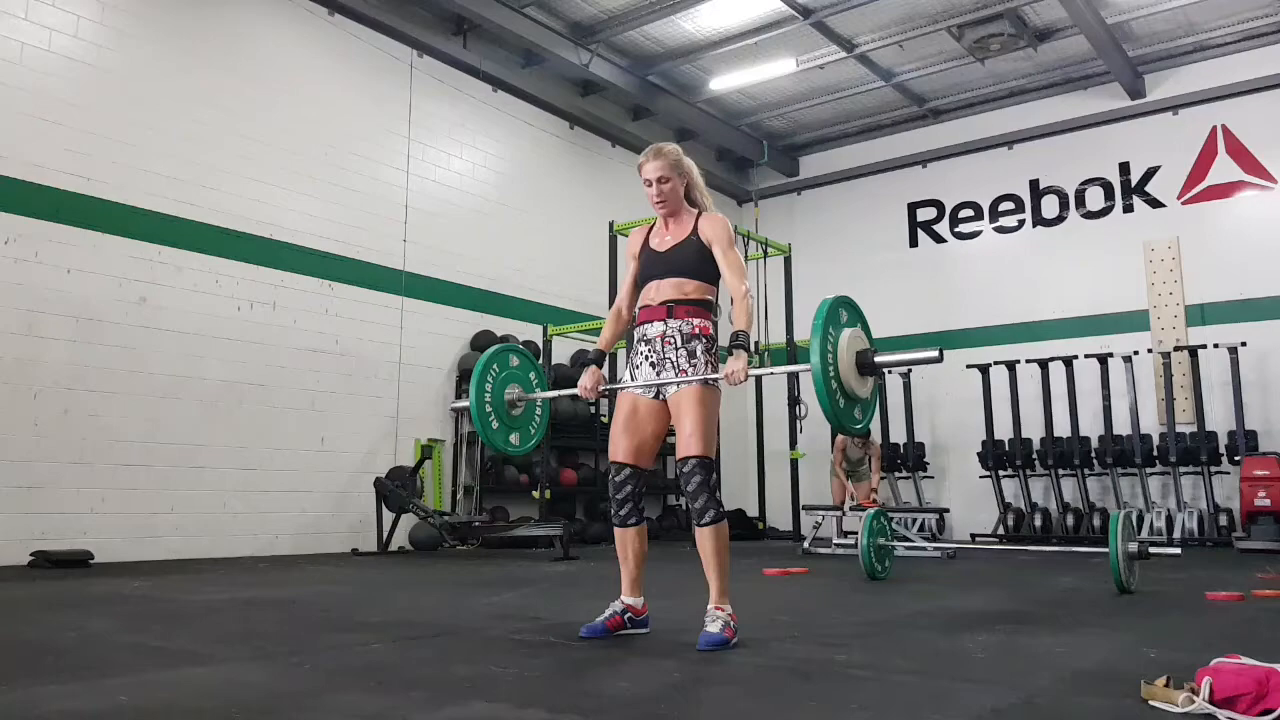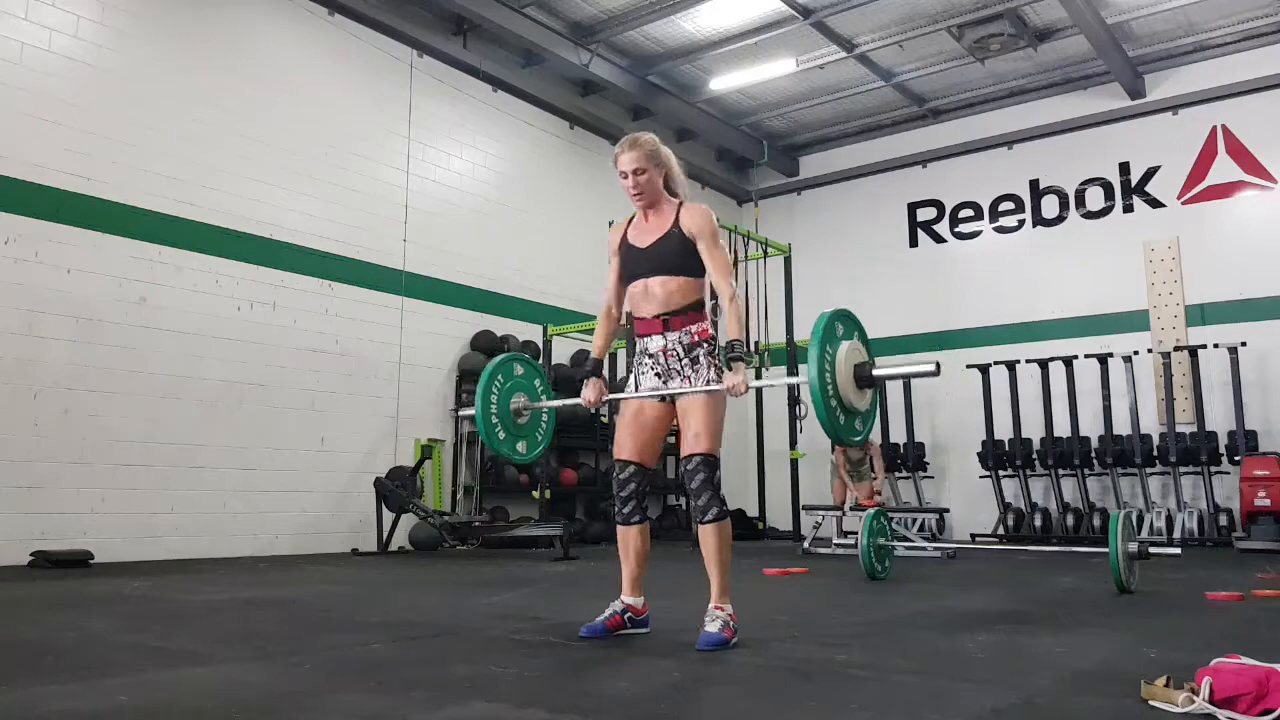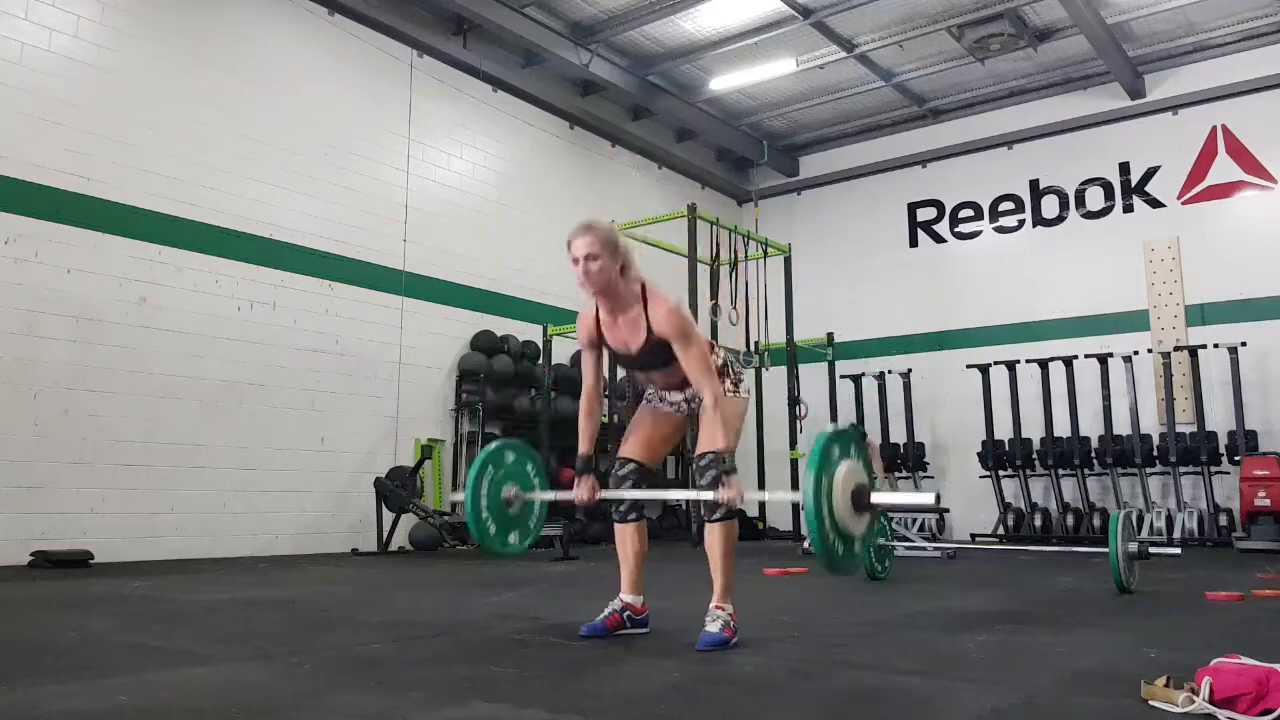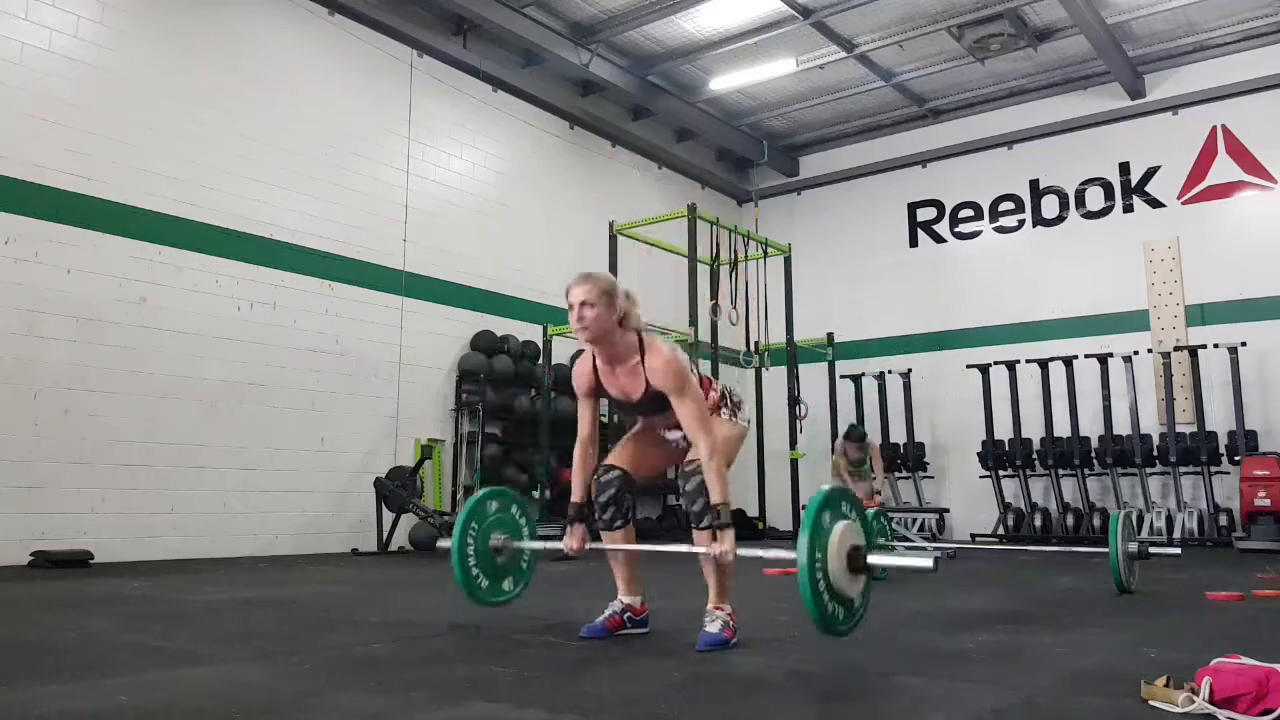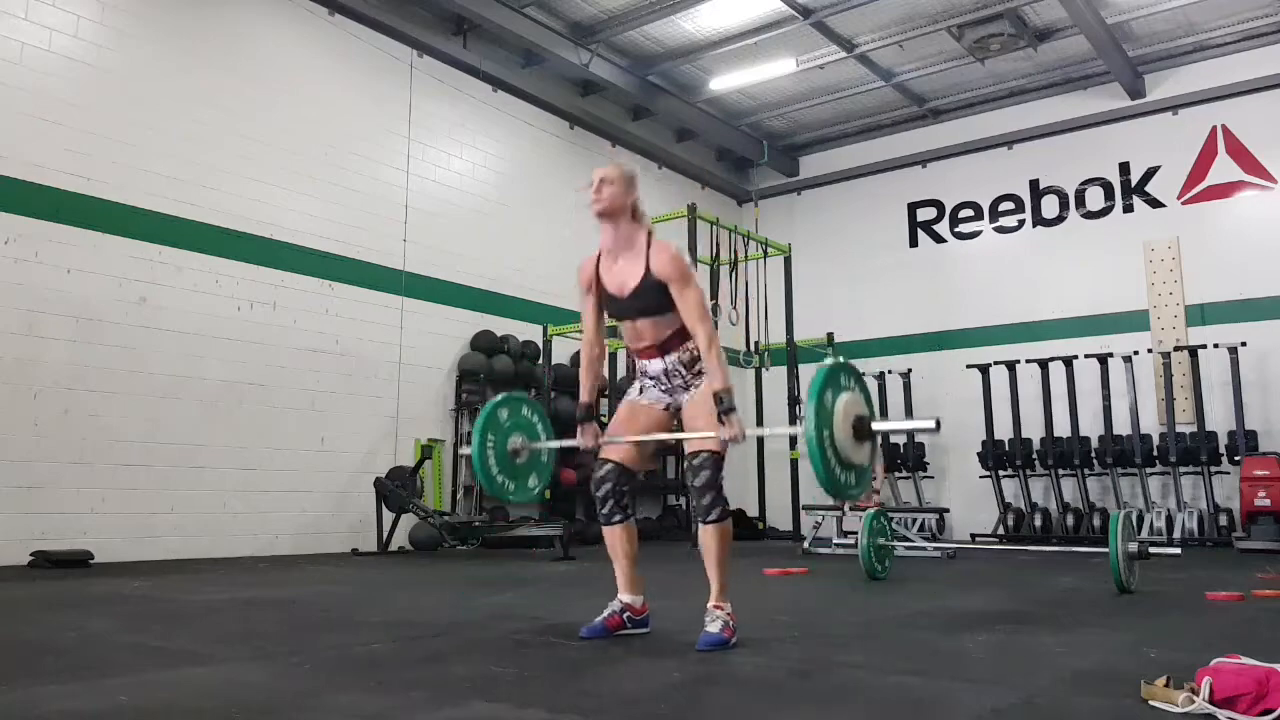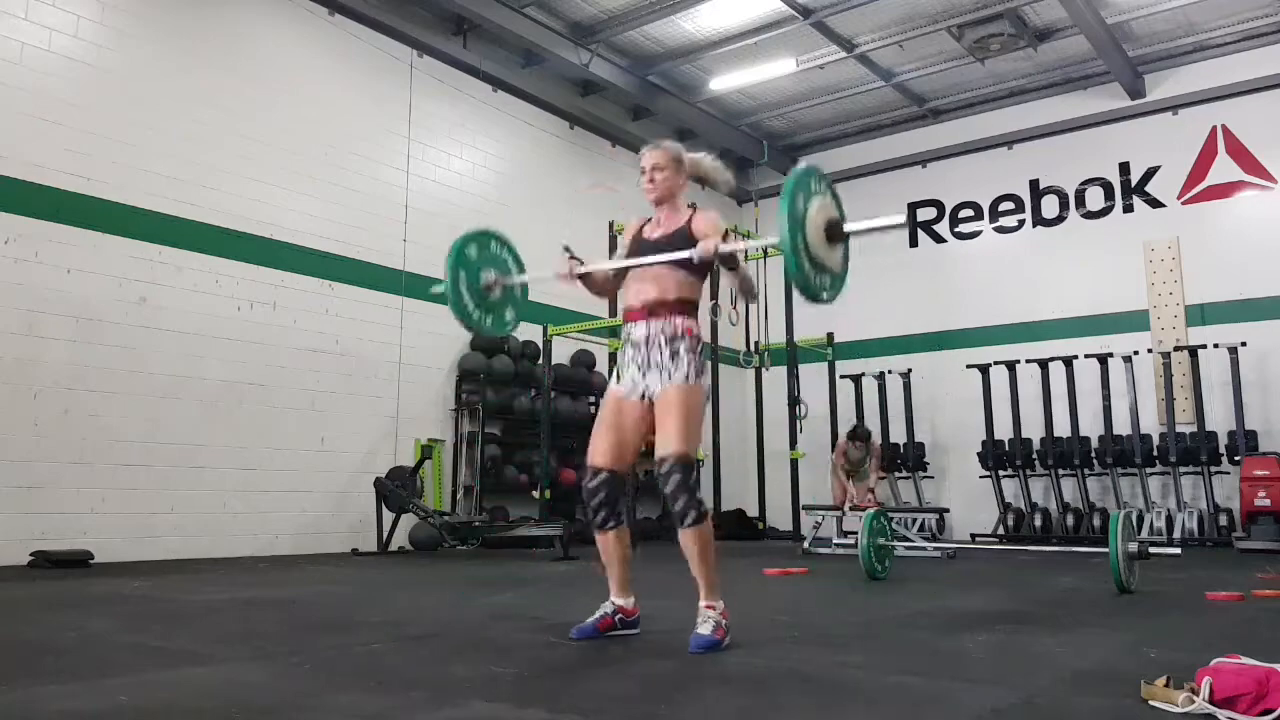
dt=0.2s
person 1, frame 1
left shoulder: (711, 225)
right shoulder: (640, 238)
left elbow: (739, 291)
right elbow: (621, 308)
left wrist: (740, 348)
right wrist: (596, 361)
left hip: (691, 346)
right hip: (643, 352)
left knee: (695, 475)
right knee: (622, 480)
left ankle: (720, 610)
right ankle: (631, 604)
person 1, frame 2
left shoulder: (694, 218)
right shoulder: (620, 233)
left elbow: (727, 291)
right elbow: (610, 309)
left wrist: (735, 359)
right wrist: (594, 372)
left hip: (696, 353)
right hip: (648, 362)
left knee: (699, 476)
right knee: (627, 480)
left ankle: (721, 610)
right ankle: (632, 603)
person 1, frame 3
left shoulder: (663, 310)
right shoulder: (590, 320)
left elbow: (709, 392)
right elbow: (591, 399)
left wrist: (727, 468)
right wrist: (583, 469)
left hip: (719, 386)
right hip: (663, 395)
left knee: (710, 472)
right knee: (625, 476)
left ankle: (721, 613)
right ankle: (631, 602)
person 1, frame 4
left shoulder: (661, 360)
right shoulder: (586, 367)
left elbow: (703, 438)
right elbow: (585, 445)
left wrist: (723, 525)
right wrist: (577, 519)
left hip: (718, 414)
right hip: (662, 426)
left knee: (694, 484)
right knee: (610, 484)
left ankle: (720, 614)
right ankle: (629, 603)
person 1, frame 5
left shoulder: (666, 257)
right shoulder: (591, 268)
left elbow: (706, 334)
right elbow: (592, 345)
left wrist: (726, 409)
right wrist: (585, 417)
left hip: (695, 371)
right hip: (650, 377)
left knee: (701, 477)
right knee: (607, 476)
left ankle: (720, 610)
right ankle: (629, 602)
person 1, frame 6
left shoulder: (699, 221)
right shoulder: (636, 230)
left elbow: (713, 249)
right elbow: (606, 287)
left wrist: (714, 249)
right wrist: (581, 271)
left hip: (678, 353)
right hip: (634, 357)
left knee: (674, 477)
right knee: (599, 483)
left ankle: (712, 610)
right ankle: (621, 604)
